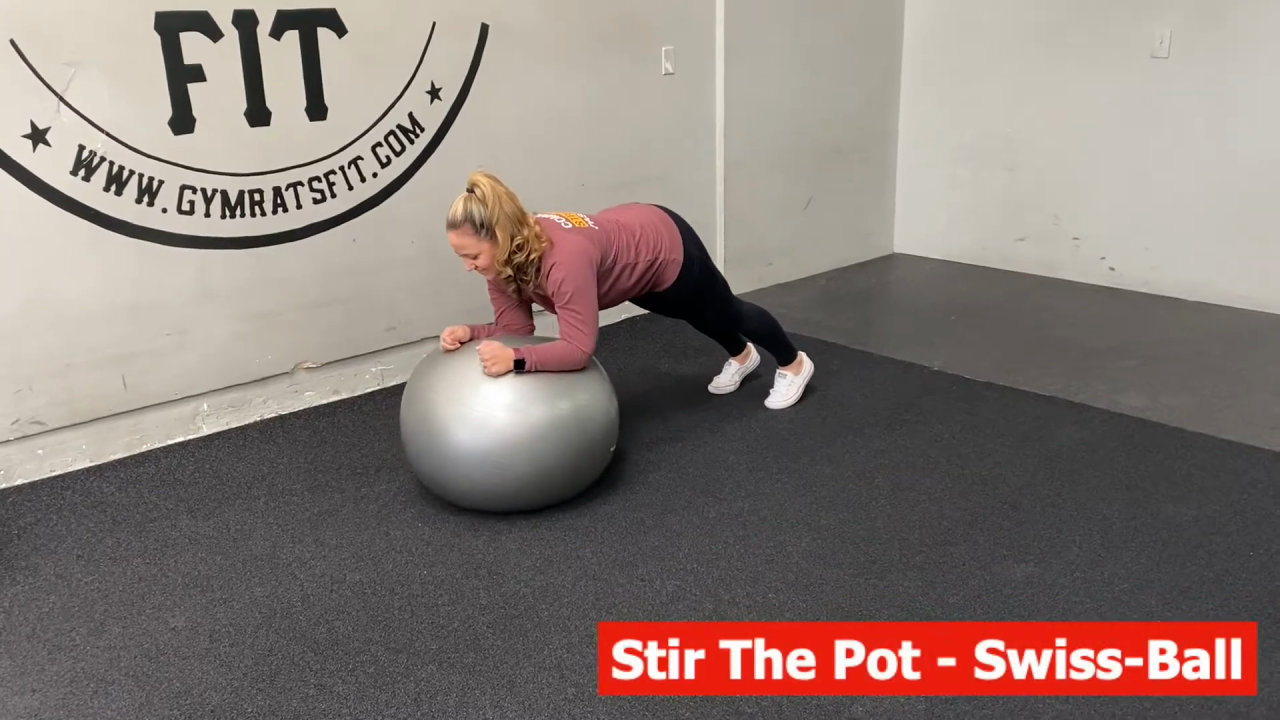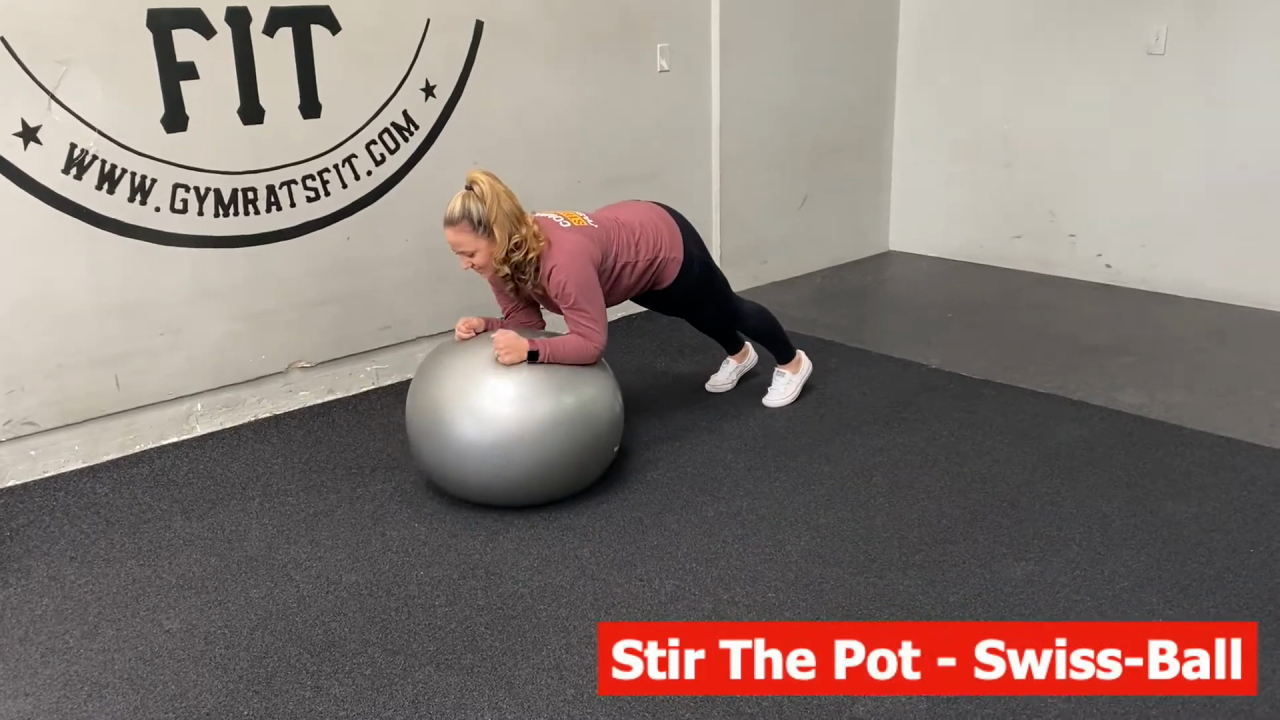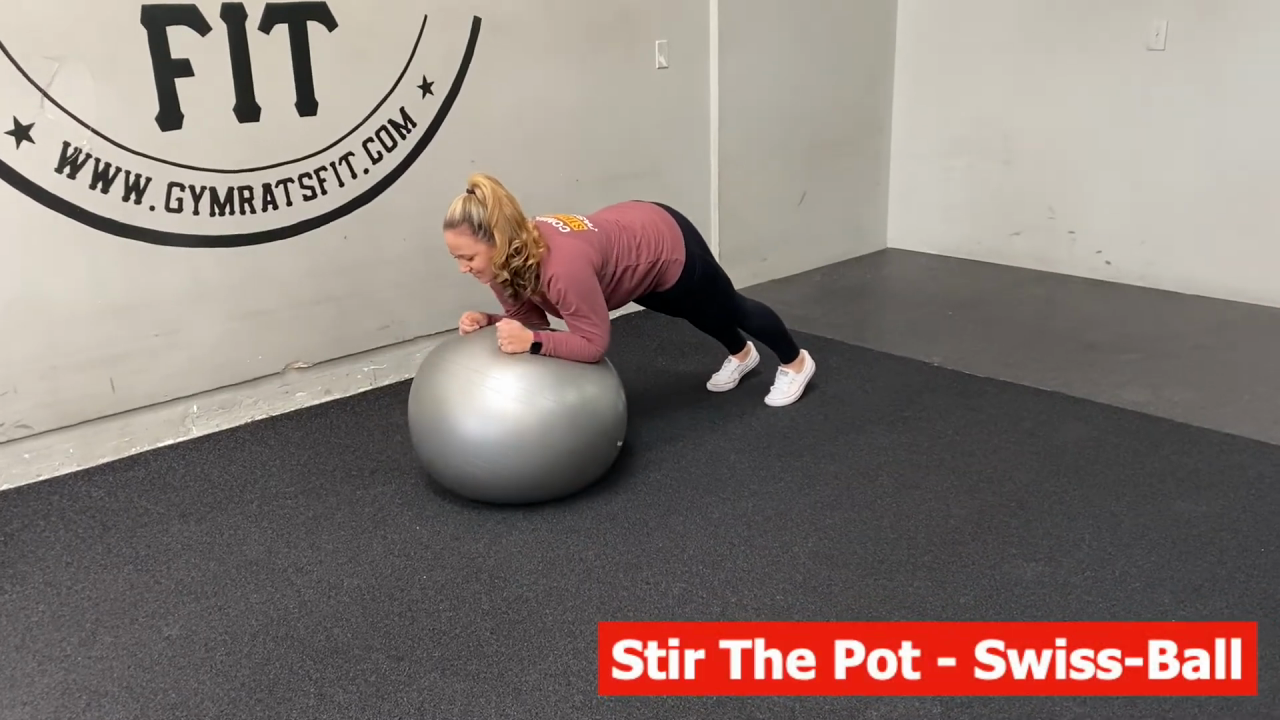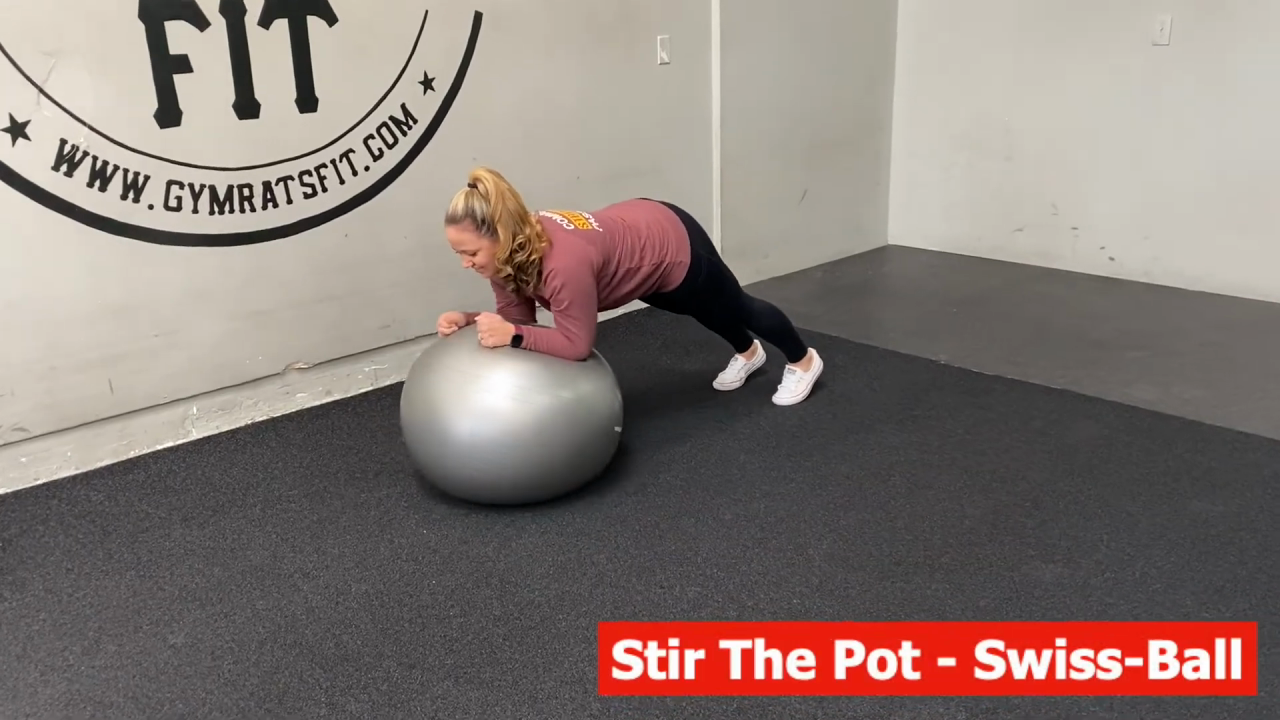
dt=0.3s
person 1, frame 1
left shoulder: (565, 259)
right shoulder: (502, 256)
left elbow: (579, 348)
right elbow: (514, 329)
left wrist: (514, 359)
right wrist: (470, 333)
left hip: (666, 250)
right hip: (629, 231)
left knee: (723, 312)
right knee: (698, 316)
left ankle: (793, 364)
right ankle: (741, 356)
person 1, frame 2
left shoulder: (563, 259)
right shoulder: (501, 257)
left elbow: (591, 342)
right elbow: (524, 321)
left wrist: (528, 348)
right wrist: (485, 325)
left hip: (666, 247)
right hip: (628, 229)
left knee: (723, 308)
right knee: (695, 312)
left ankle: (792, 363)
right ankle: (739, 355)
person 1, frame 3
left shoulder: (563, 264)
right shoulder: (503, 258)
left elbow: (594, 343)
right elbow: (529, 320)
left wrist: (531, 341)
right wrist: (487, 321)
left hip: (668, 248)
right hip: (629, 228)
left knee: (726, 307)
right knee: (696, 313)
left ankle: (795, 362)
right ankle: (741, 353)
person 1, frame 4
left shoulder: (564, 261)
right shoulder: (506, 250)
left elbow: (576, 345)
right elbow: (518, 318)
left wrist: (511, 335)
right wrist: (469, 320)
left hip: (673, 248)
right hip: (636, 226)
left knee: (734, 306)
right knee: (705, 309)
left ankle: (803, 360)
right ankle: (747, 352)
